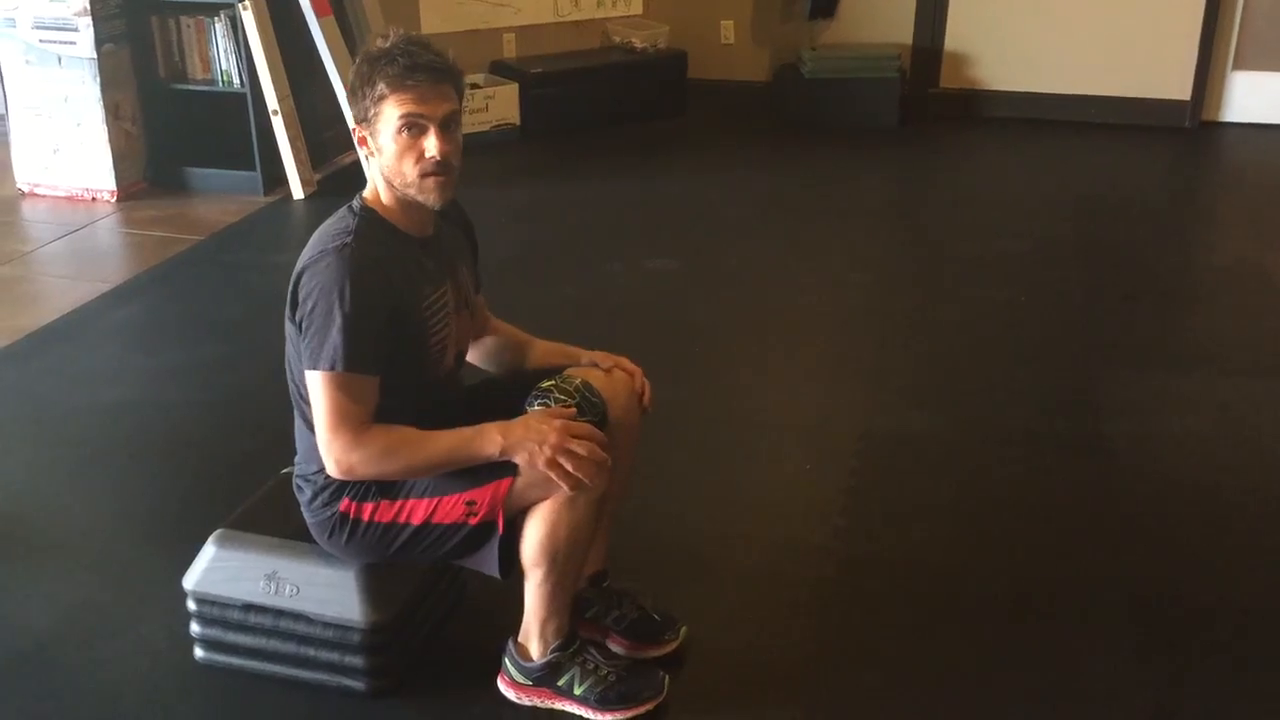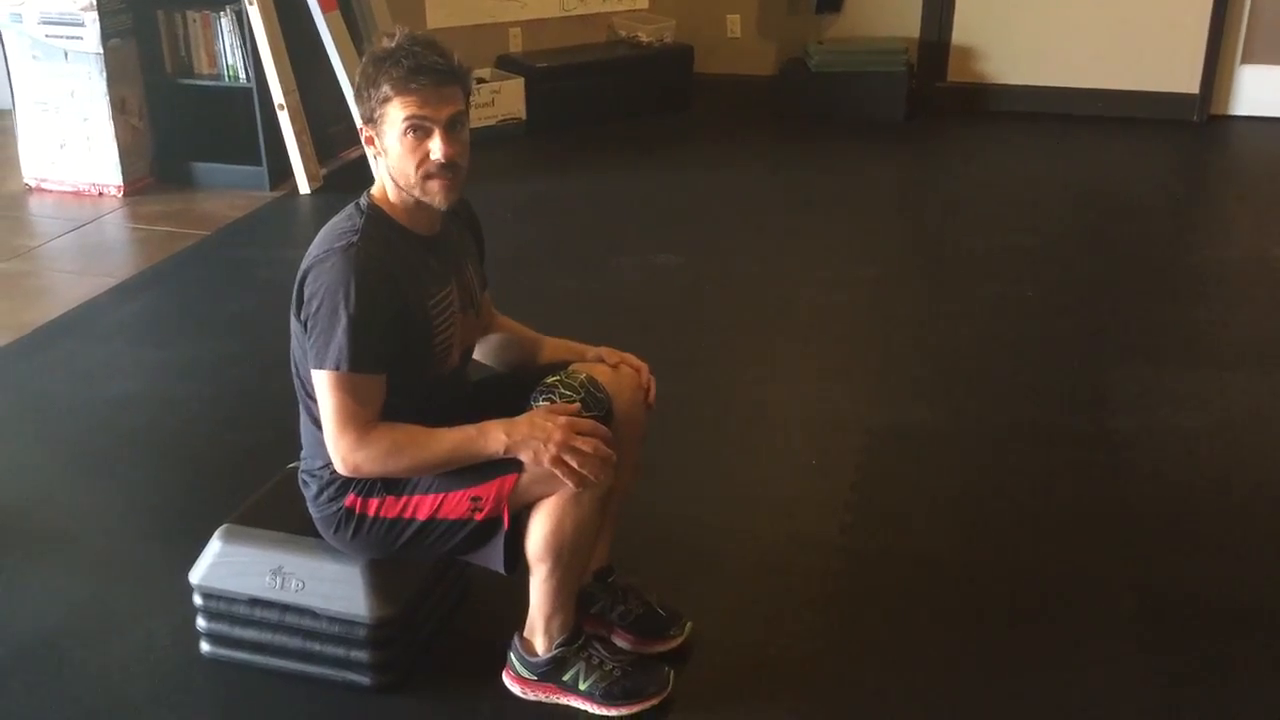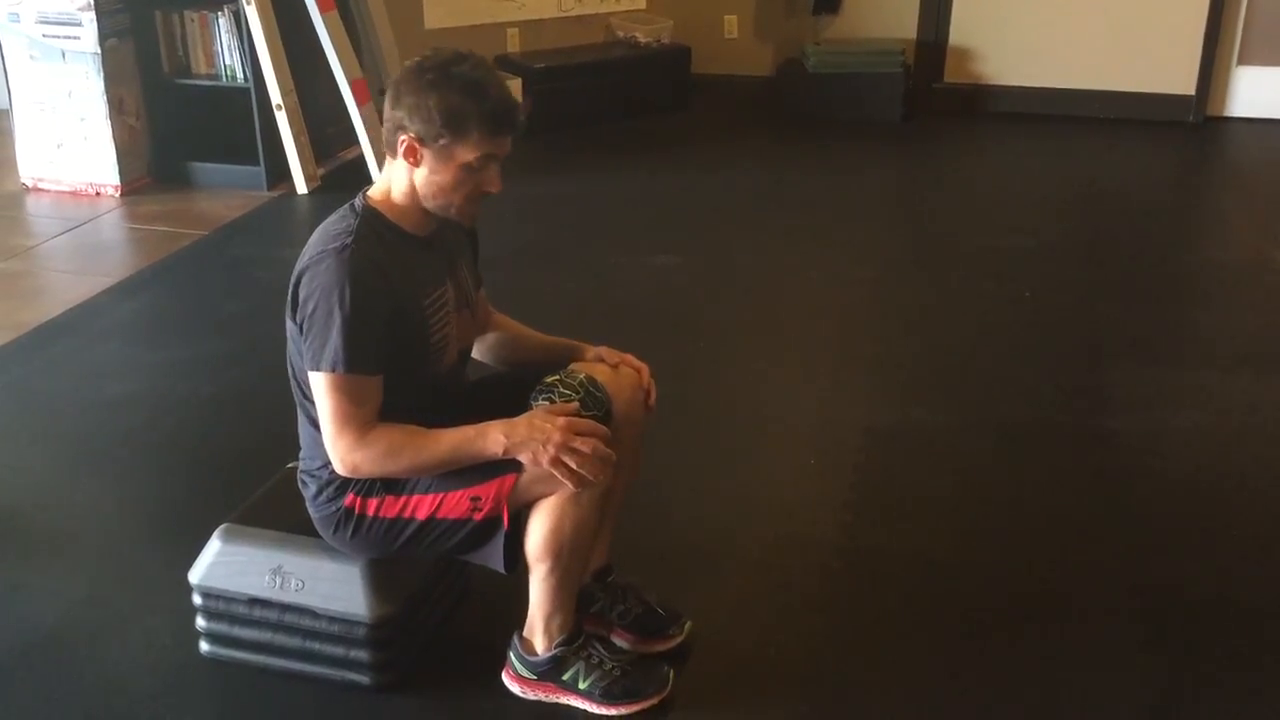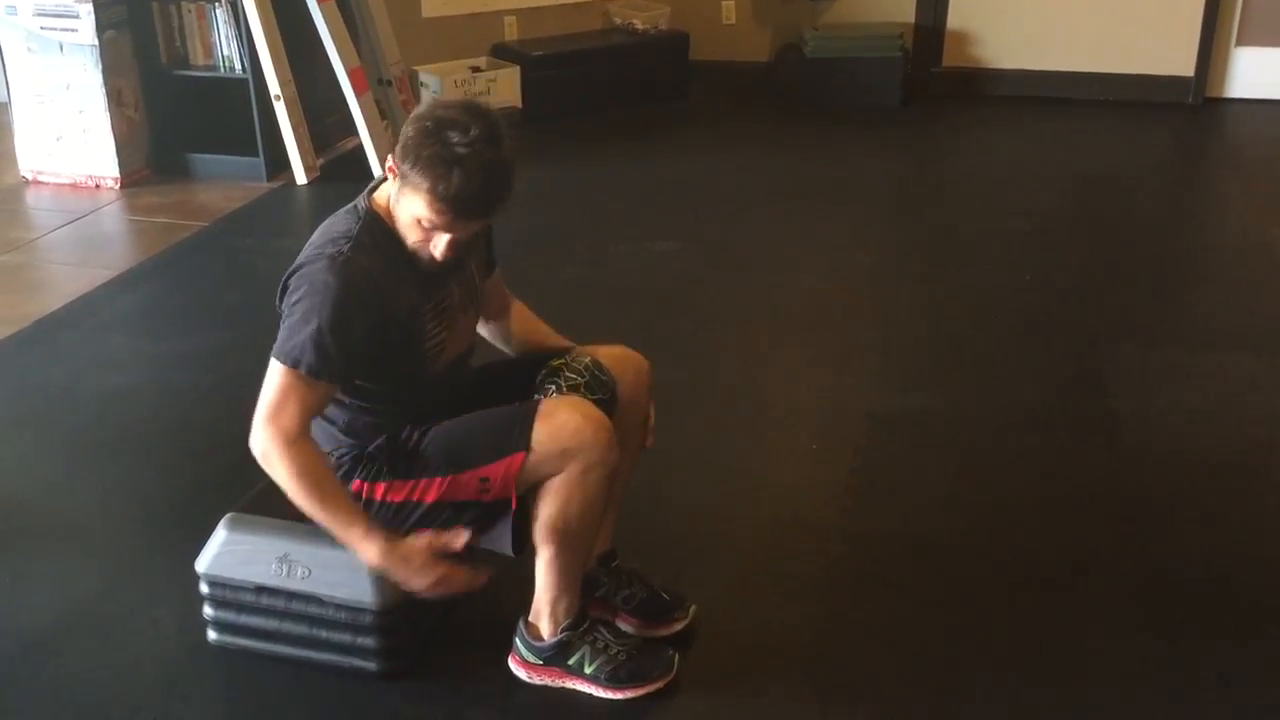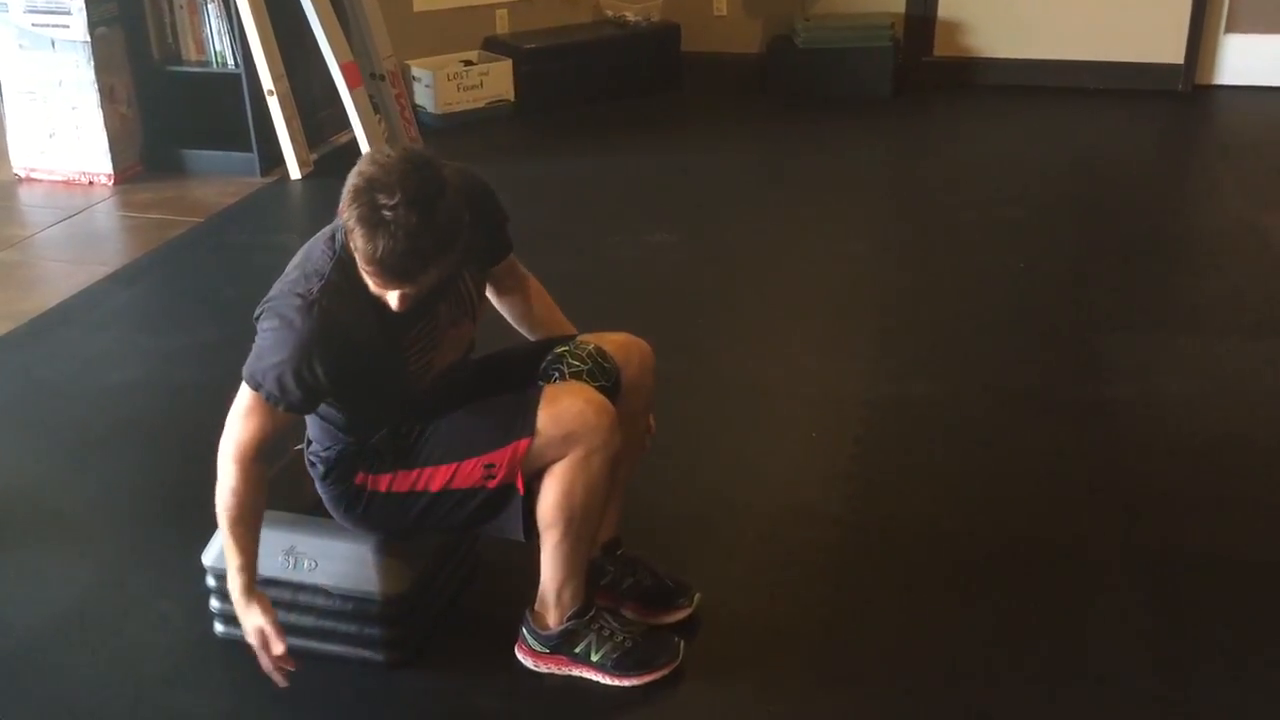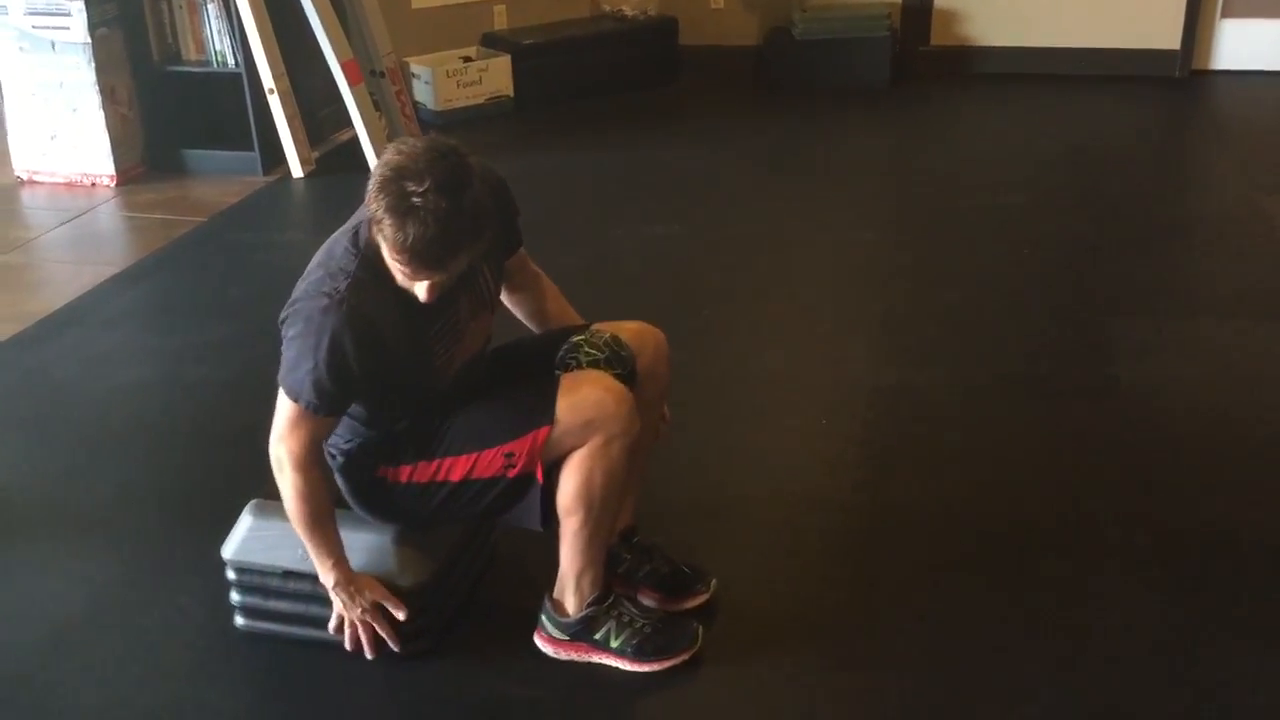
dt=0.5s
person 1, frame 1
left shoulder: (445, 219)
right shoulder: (345, 267)
left elbow: (478, 335)
right elbow: (345, 451)
left wrist: (581, 358)
right wrist: (507, 439)
left hip: (431, 427)
right hip: (360, 494)
left knee: (613, 395)
right knee: (572, 470)
left ankle: (586, 589)
right ankle: (540, 660)
person 1, frame 2
left shoulder: (453, 216)
right shoulder: (351, 267)
left elbow: (481, 331)
right elbow: (354, 448)
left wrist: (587, 353)
right wrist: (510, 435)
left hip: (436, 422)
right hip: (363, 489)
left knee: (619, 389)
right knee: (577, 467)
left ankle: (589, 585)
right ankle: (545, 655)
person 1, frame 3
left shoulder: (444, 219)
right shoulder: (346, 268)
left elbow: (480, 329)
right elbow: (352, 448)
left wrist: (584, 354)
right wrist: (508, 436)
left hip: (435, 420)
right hip: (361, 490)
left knee: (618, 392)
right knee: (574, 467)
left ankle: (588, 585)
right ankle: (545, 654)
person 1, frame 4
left shoulder: (452, 222)
right shoulder: (339, 277)
left elbow: (496, 309)
right elbow: (274, 437)
left wrist: (584, 362)
right wrist: (382, 550)
left hip: (439, 401)
right hip: (369, 467)
left knee: (624, 372)
right knee: (583, 436)
left ankle: (592, 570)
right ankle: (550, 637)
person 1, frame 5
left shoulder: (463, 198)
right shoulder: (310, 316)
left elbow: (511, 283)
right elbow: (242, 447)
left wrist: (585, 369)
right wrist: (245, 592)
left hip: (448, 389)
right hip: (371, 464)
left knee: (628, 360)
right knee: (585, 422)
left ankle: (596, 559)
right ankle: (556, 628)
person 1, frame 6
left shoulder: (481, 195)
right shoulder: (336, 311)
left elbow: (520, 279)
right elbow: (291, 451)
left wrist: (602, 358)
right wrist: (339, 580)
left hip: (463, 383)
right hip: (393, 454)
left knee: (642, 348)
right knee: (605, 411)
left ankle: (613, 545)
right ankle: (575, 614)
